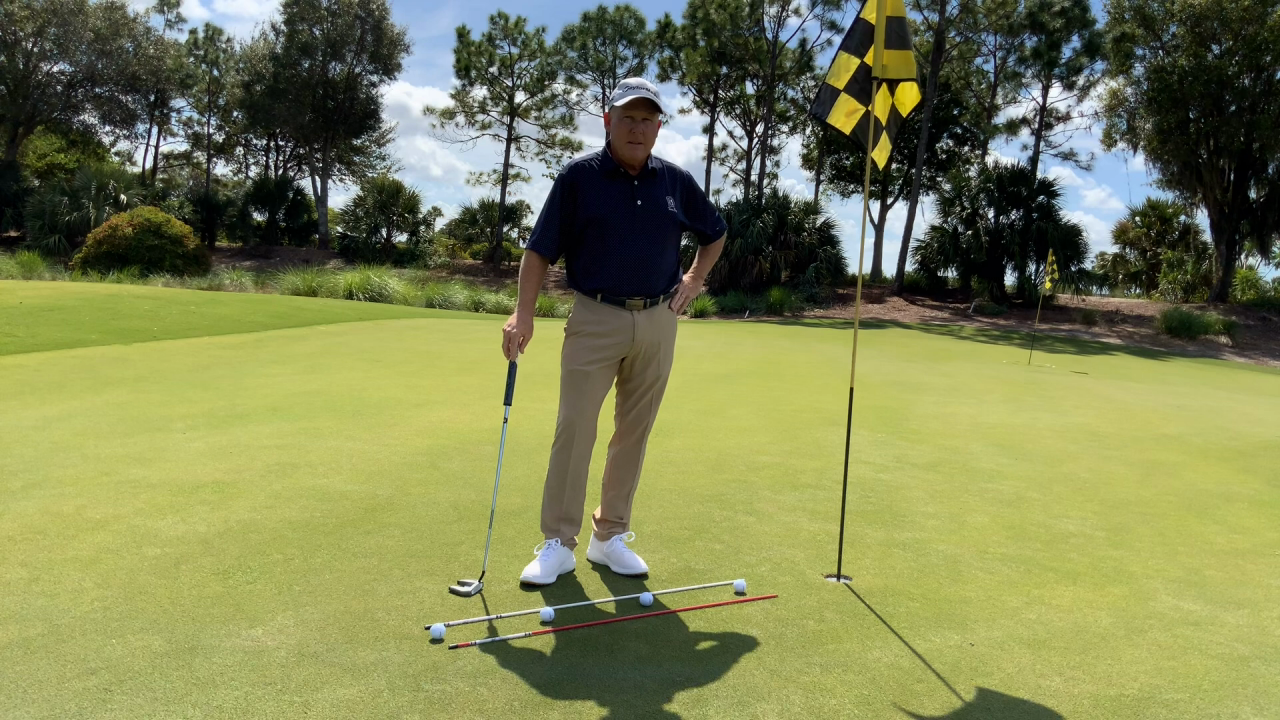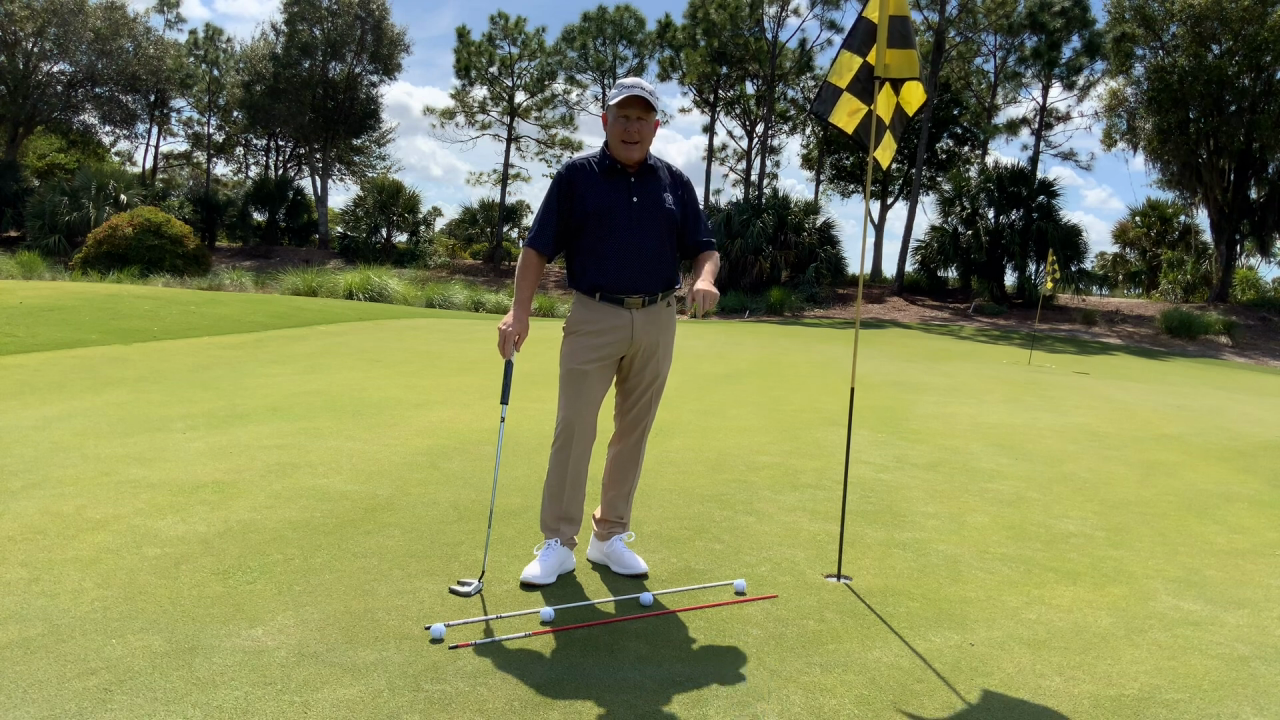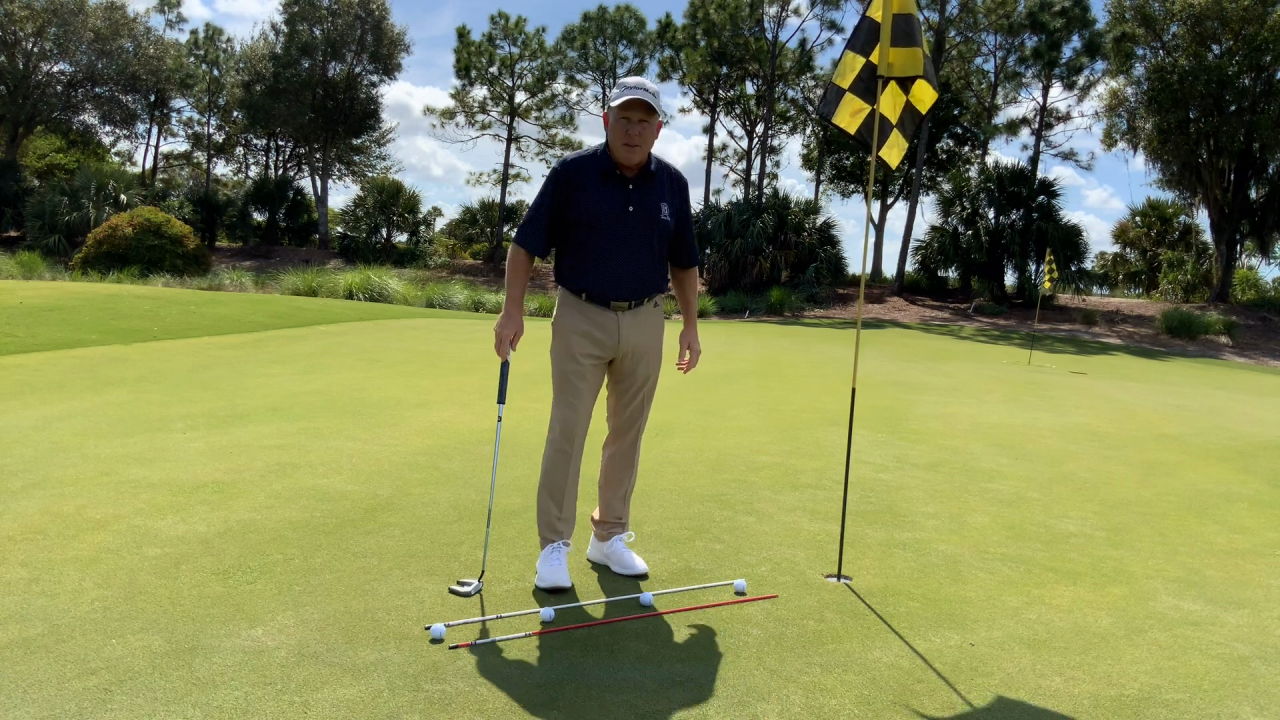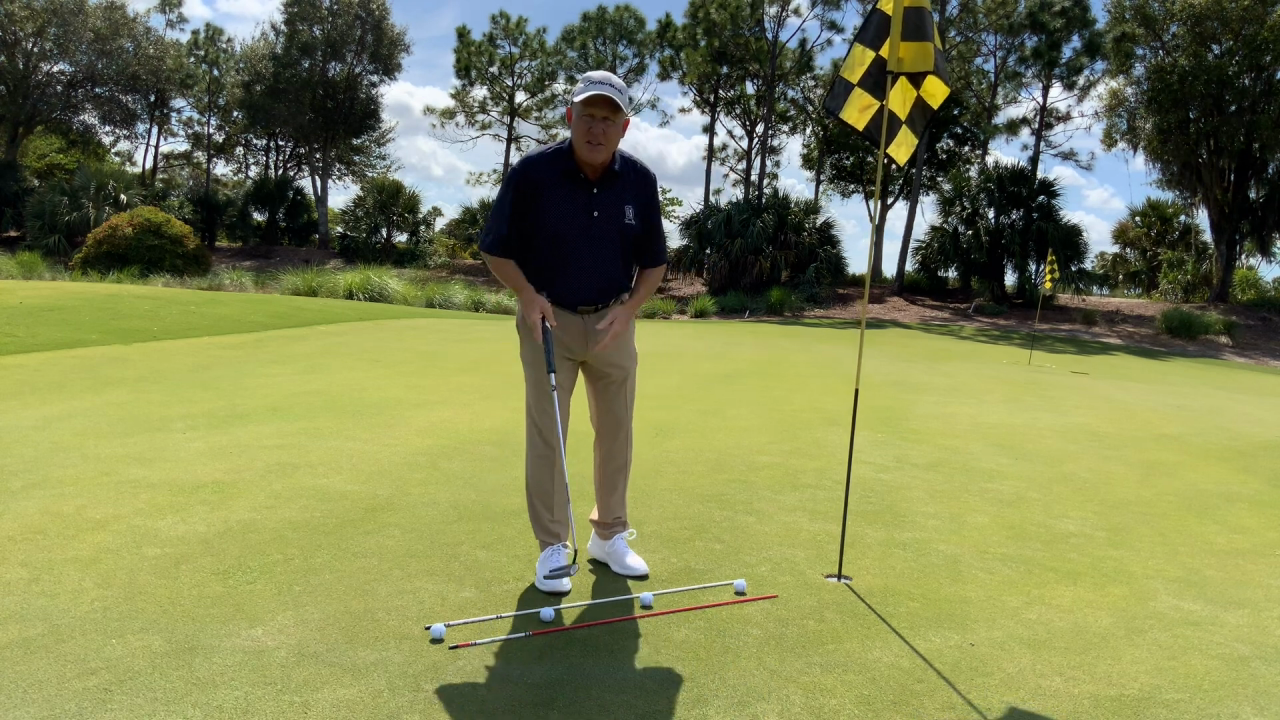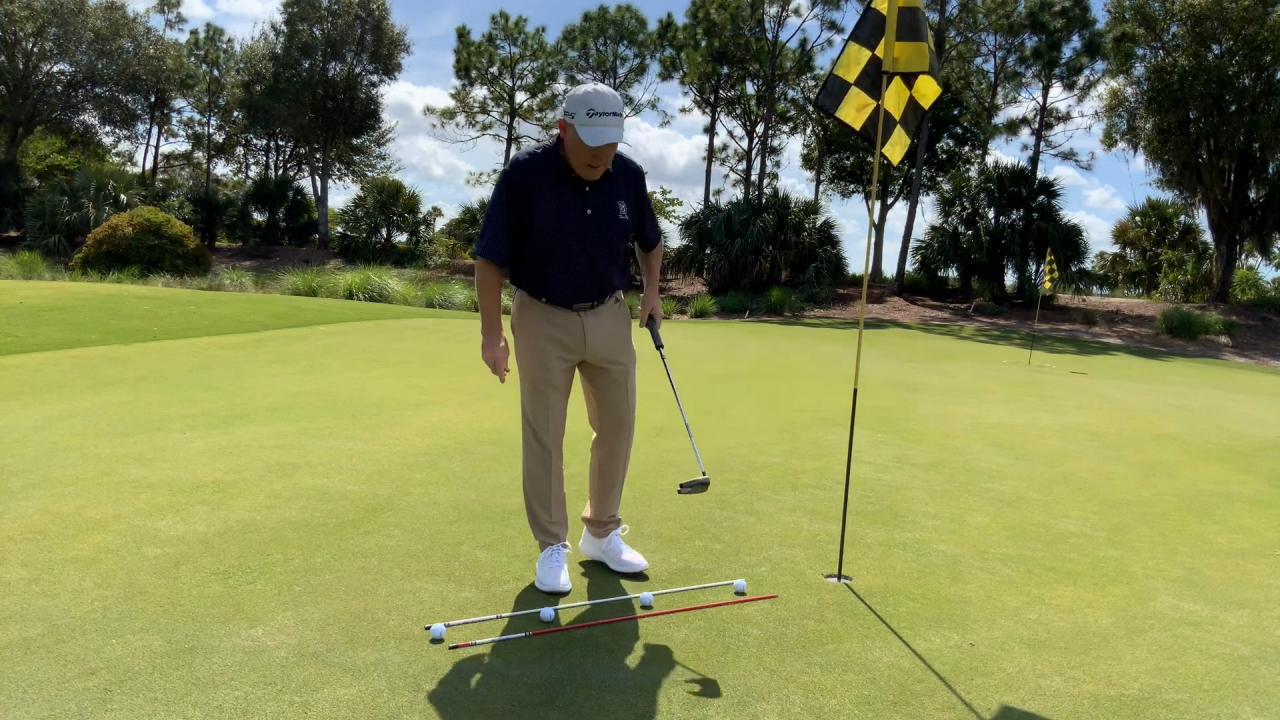
dt=1s
person 1, frame 1
left shoulder: (677, 181)
right shoulder: (578, 176)
left elbow: (715, 233)
right elbow: (540, 251)
left wrist: (695, 279)
right wrist: (523, 313)
left hip: (657, 321)
right hip: (596, 319)
left knee: (634, 432)
right knee: (574, 428)
left ankle: (610, 536)
right ankle: (558, 543)
person 1, frame 2
left shoulder: (674, 181)
right shoulder: (575, 175)
left elbow: (702, 248)
right elbow: (537, 247)
left wrist: (705, 280)
right wrist: (518, 311)
left hip: (656, 320)
right hip: (593, 317)
left knee: (632, 432)
right knee: (573, 429)
left ankle: (610, 535)
right ankle: (557, 543)
person 1, frame 3
left shoulder: (672, 183)
right shoulder: (571, 173)
left elbow: (684, 261)
right elbow: (524, 245)
left wrist: (690, 327)
right wrist: (513, 310)
left hip: (644, 321)
right hip: (581, 318)
left knee: (627, 433)
right knee: (567, 430)
left ankle: (609, 536)
right ankle: (554, 545)
person 1, frame 4
left shoulder: (641, 180)
right shoulder: (531, 172)
left elbow: (653, 261)
right elbow: (495, 248)
left wrist: (626, 310)
right wrist: (526, 294)
left hip: (611, 321)
right hip: (548, 319)
left knee: (615, 431)
right knee: (547, 435)
left ankle: (611, 535)
right ankle: (552, 546)
person 1, frame 5
left shoulder: (628, 175)
right shoulder: (523, 174)
left elbow: (649, 238)
right elbow: (490, 258)
left wrist: (652, 291)
right wrist: (492, 333)
left hip: (609, 317)
right hip: (543, 319)
left knee: (617, 426)
right knee: (544, 437)
left ankle: (602, 532)
right ankle: (551, 547)
